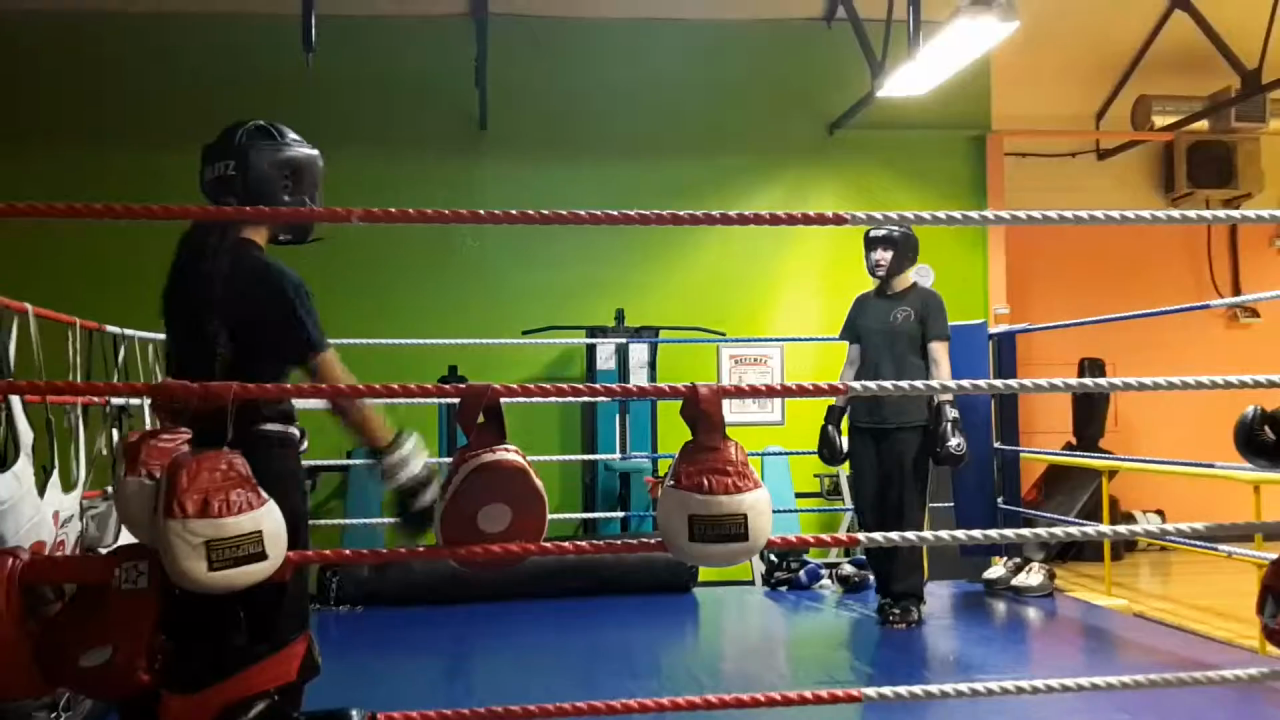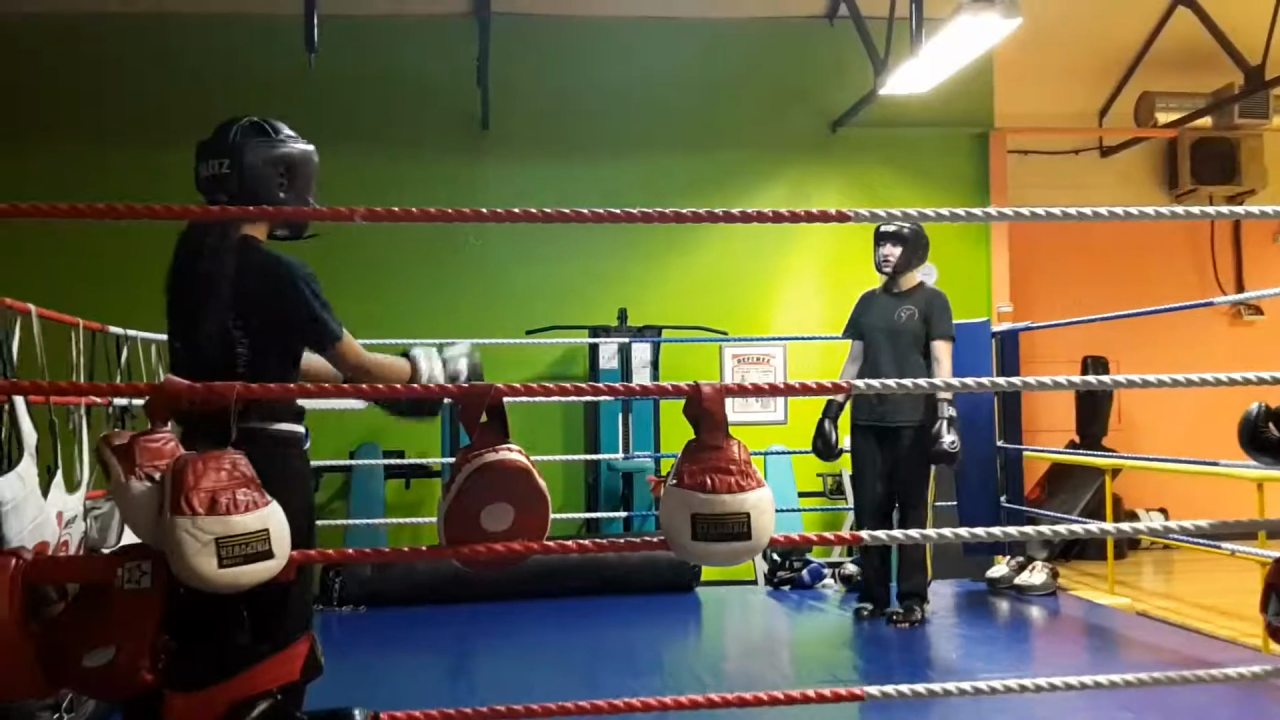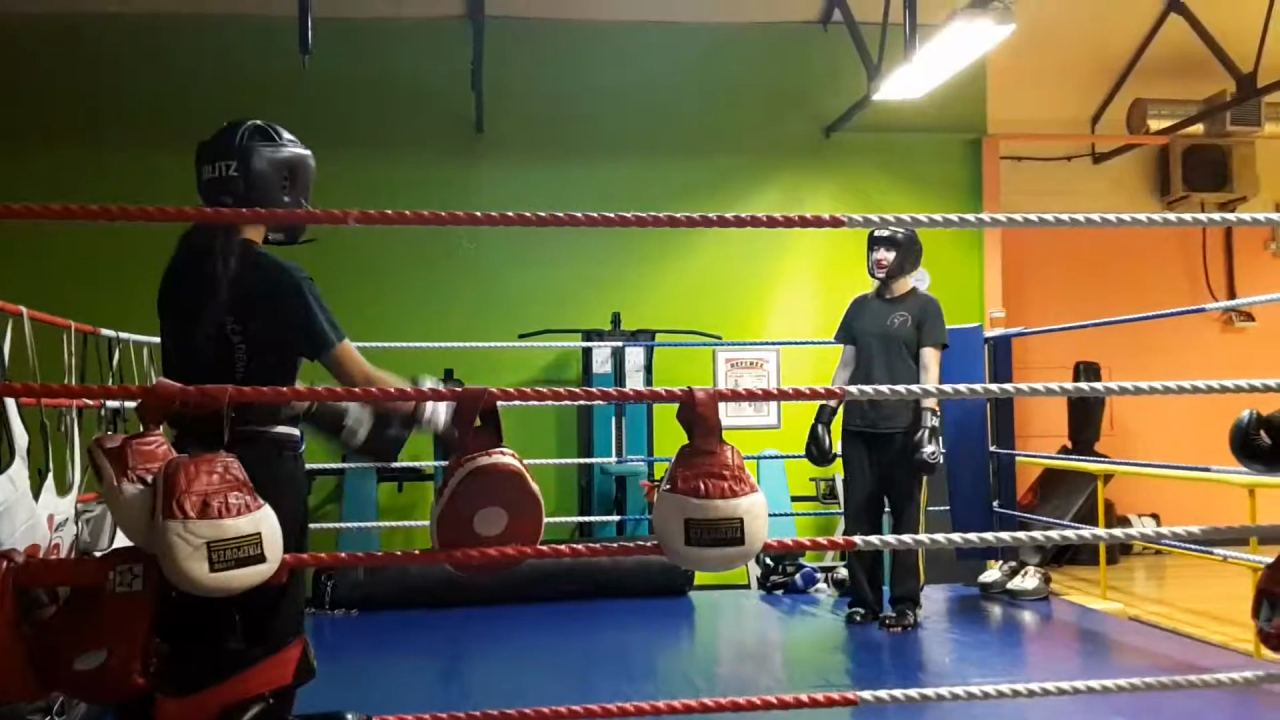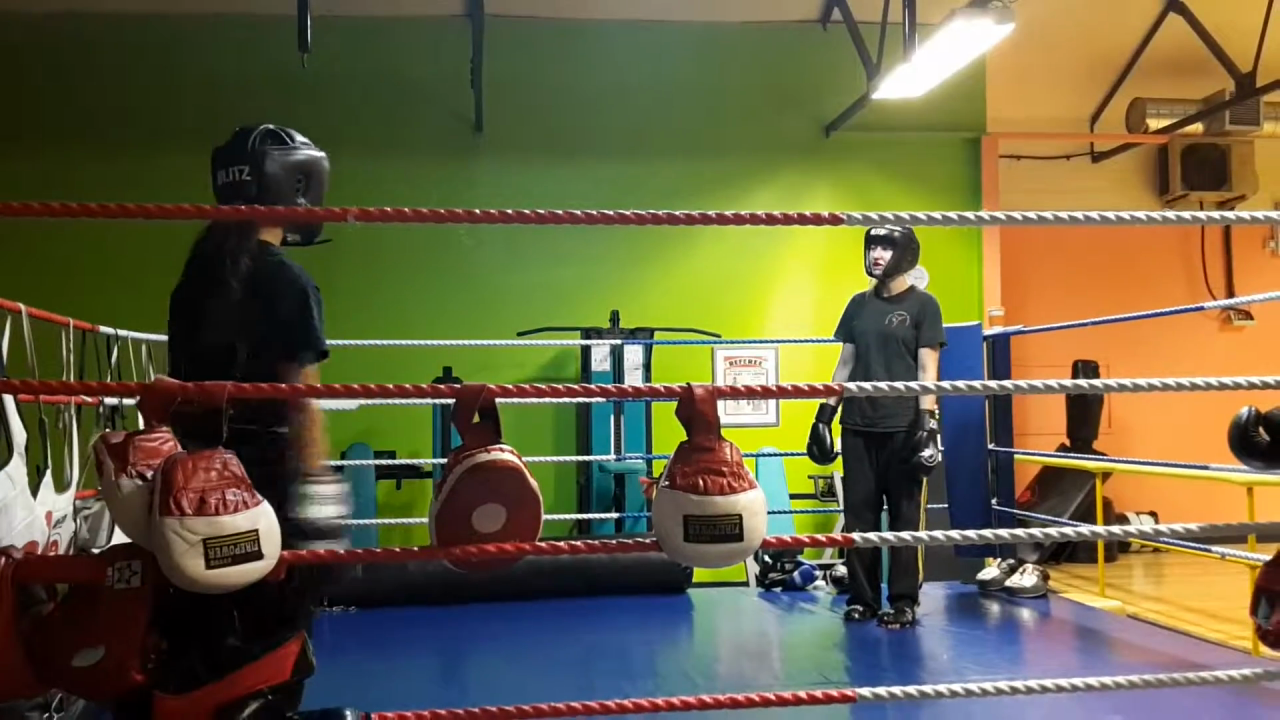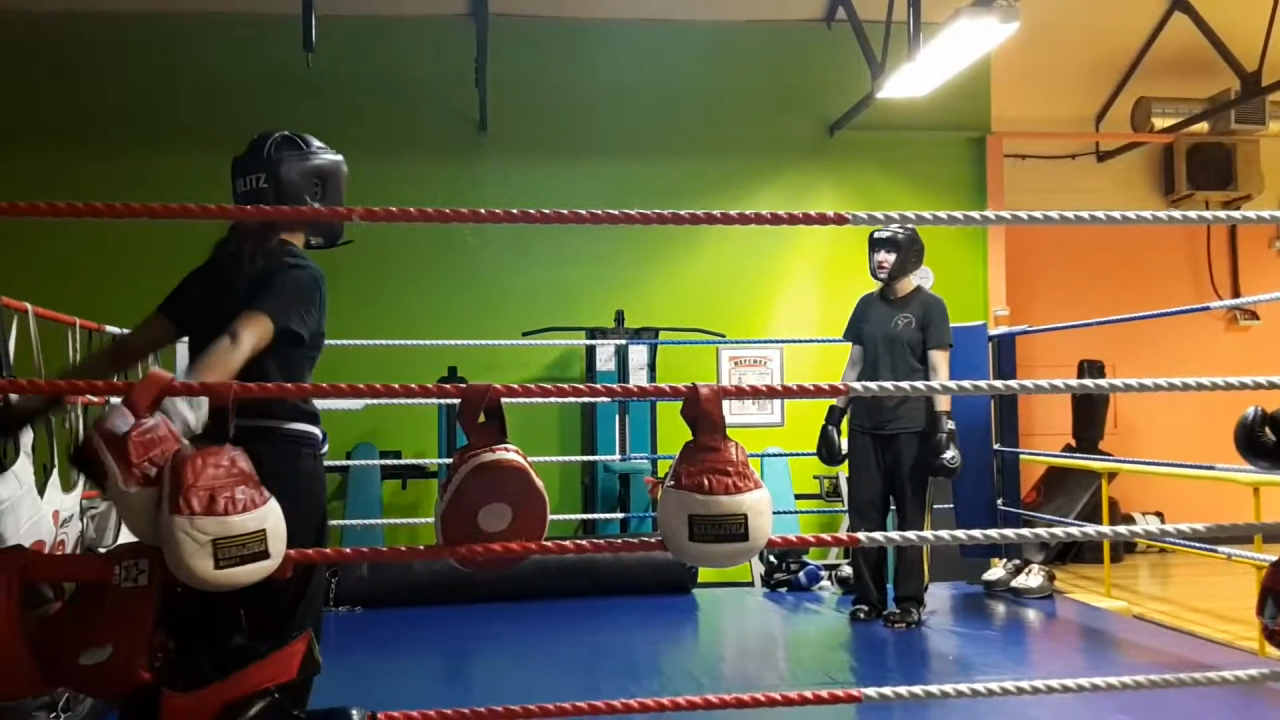
dt=0.2s
person 1, frame 1
left shoulder: (192, 266)
right shoulder: (270, 279)
right elbow: (339, 388)
right wrist: (406, 463)
left hip: (201, 458)
right hip: (258, 460)
left knee: (203, 621)
right knee: (272, 630)
person 1, frame 2
left shoulder: (194, 263)
right shoulder: (277, 274)
right elbow: (356, 364)
left wrist: (347, 380)
right wrist: (434, 369)
left hip: (200, 460)
right hip: (268, 461)
left knee: (204, 621)
right knee: (275, 625)
person 1, frame 3
left shoulder: (187, 268)
right shoulder: (275, 279)
right elbow: (355, 375)
left wrist: (336, 414)
right wrist: (428, 404)
right hip: (261, 465)
left knee: (194, 627)
right knee: (265, 627)
person 1, frame 4
left shoulder: (204, 270)
right shoulder: (284, 281)
left elbow: (187, 380)
right elbow: (299, 404)
right hip: (264, 463)
left knee: (200, 622)
right knee: (273, 627)
person 1, frame 5
left shoulder: (218, 270)
right shoulder: (299, 277)
left elbow: (132, 345)
right elbow: (236, 346)
left hip: (217, 452)
right hip: (281, 458)
left knee: (208, 621)
right knee: (283, 625)
person 2, frame 1
left shoulder: (926, 301)
right shoulder: (863, 304)
left elbow: (939, 362)
left wrist: (947, 414)
right wrist: (833, 416)
left hip: (910, 423)
right hip: (864, 422)
left knee: (907, 512)
right knee: (869, 511)
left ankle: (908, 597)
right ankle: (886, 589)
person 2, frame 2
left shoulder: (931, 300)
right shoulder: (868, 301)
left elbow: (941, 360)
left wrist: (944, 412)
right wrist: (831, 411)
left hip: (911, 422)
right hip: (866, 421)
left knee: (913, 511)
right knee: (869, 510)
left ankle: (912, 599)
right ankle: (873, 594)
person 2, frame 3
left shoulder: (924, 306)
right shoulder: (860, 306)
left elbow: (929, 369)
left wrist: (928, 422)
right wrist: (824, 416)
left hip: (902, 428)
right hip: (858, 427)
left knee: (905, 517)
right knee: (859, 516)
left ankle: (905, 603)
right ankle: (864, 600)
person 2, frame 4
left shoulder: (922, 304)
right shoulder: (859, 304)
left elbow: (927, 370)
left wrist: (927, 423)
right wrist: (825, 414)
left hip: (902, 426)
right hip: (858, 425)
left knee: (904, 516)
right knee: (858, 514)
left ankle: (903, 601)
right ankle: (862, 597)
person 2, frame 5
left shoulder: (929, 306)
right shoulder: (866, 305)
left elbow: (939, 371)
left wrist: (943, 427)
right wrist: (834, 416)
left hip: (911, 428)
right hip: (865, 427)
left knee: (911, 516)
right knee: (864, 514)
left ankle: (909, 601)
right ankle: (867, 598)
